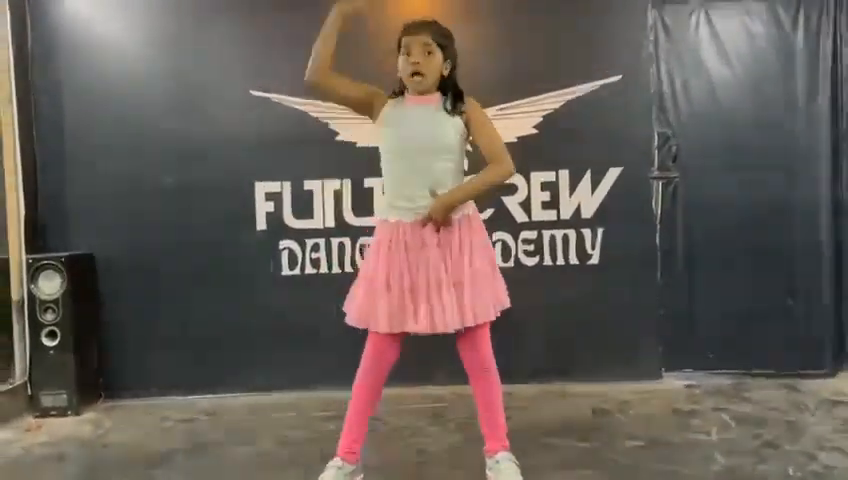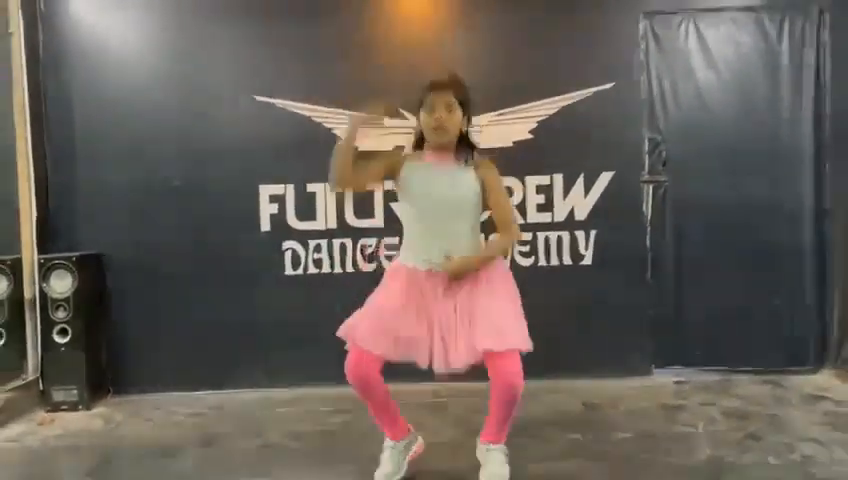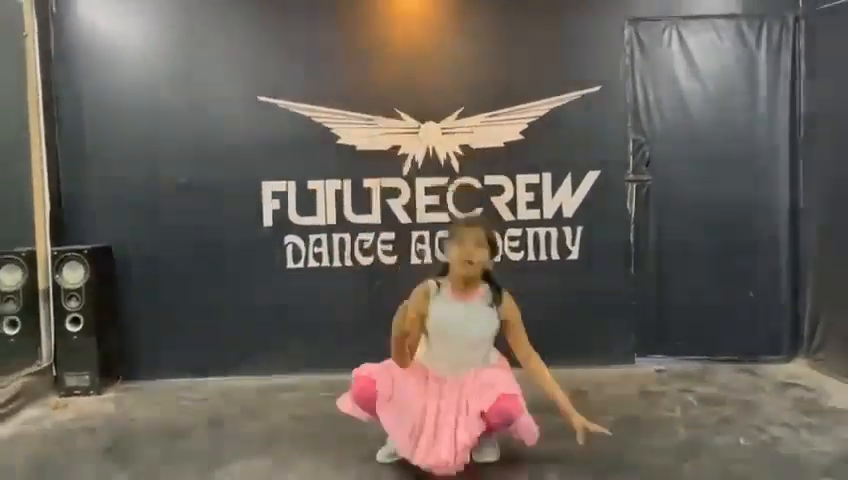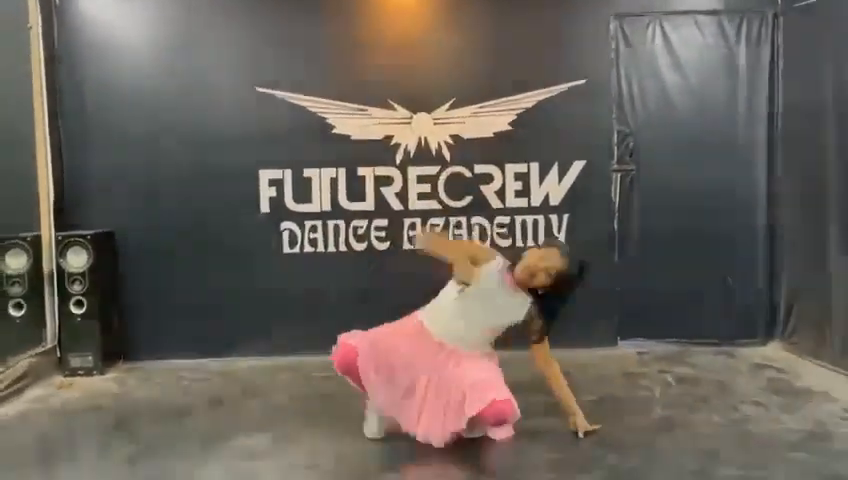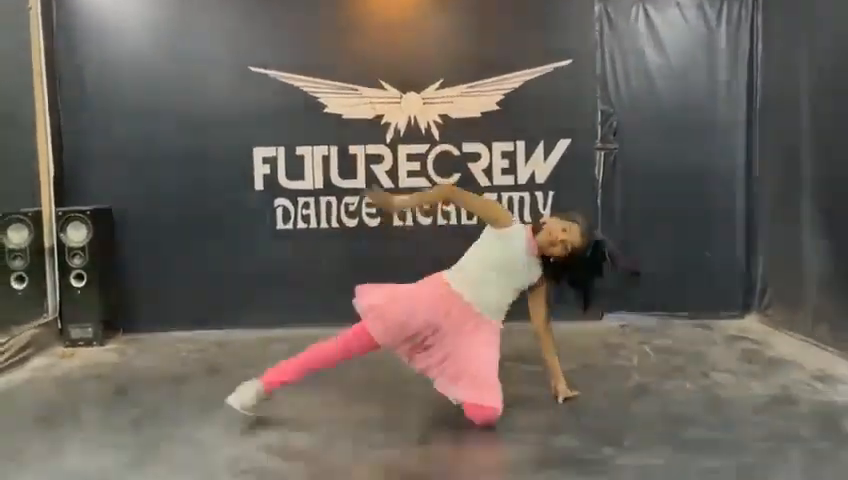
dt=0.2s
person 1, frame 1
left shoulder: (464, 110)
right shoulder: (381, 106)
left elbow: (503, 167)
right elbow: (317, 77)
left wrist: (454, 200)
left hip: (455, 235)
right hip: (396, 238)
left knee: (477, 350)
right knee: (379, 355)
person 1, frame 2
left shoulder: (480, 170)
right shoulder: (404, 164)
left elbow: (510, 232)
right elbow: (344, 184)
left wrist: (473, 261)
right wrist: (349, 134)
left hip: (473, 283)
right hip: (413, 280)
left knee: (508, 377)
right knee: (360, 368)
left ankle: (491, 444)
right ankle: (399, 439)
person 1, frame 3
left shoulder: (501, 303)
right shoulder: (428, 293)
left elbow: (529, 358)
right elbow: (402, 360)
left wrist: (572, 413)
right wrist: (402, 332)
left hip: (478, 381)
right hip: (425, 377)
left knee: (508, 409)
right knee: (363, 385)
left ankle: (484, 436)
right ankle: (402, 432)
person 1, frame 4
left shoulder: (532, 309)
right shoulder: (485, 259)
left elbow: (547, 364)
right elbow: (425, 240)
left wrist: (576, 415)
right wrist: (457, 261)
left hip: (466, 360)
right hip: (421, 337)
left knee: (503, 413)
right knee: (346, 355)
left ankle: (469, 418)
right ankle: (383, 407)
person 1, frame 5
left shoulder: (539, 276)
right shoulder: (508, 224)
left elbow: (541, 326)
right elbow: (454, 192)
left wrist: (558, 379)
right wrist: (405, 200)
left hip: (477, 328)
right hip: (441, 299)
left knee: (484, 414)
right knee: (358, 339)
left ankle: (459, 381)
right ankle: (263, 386)
